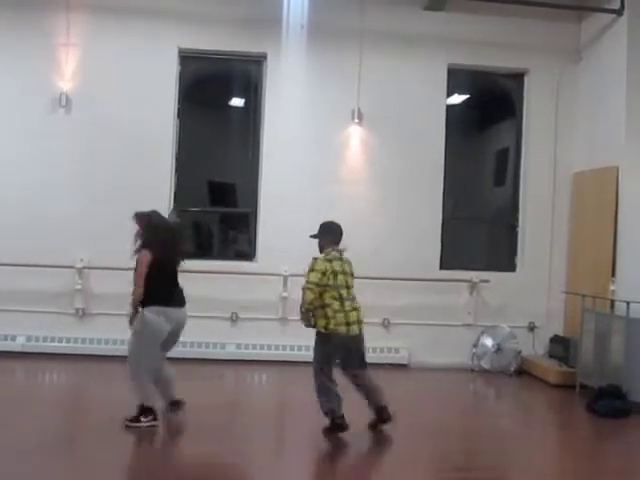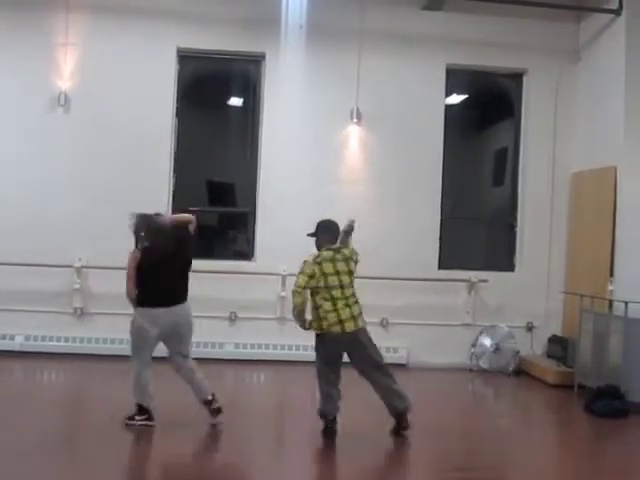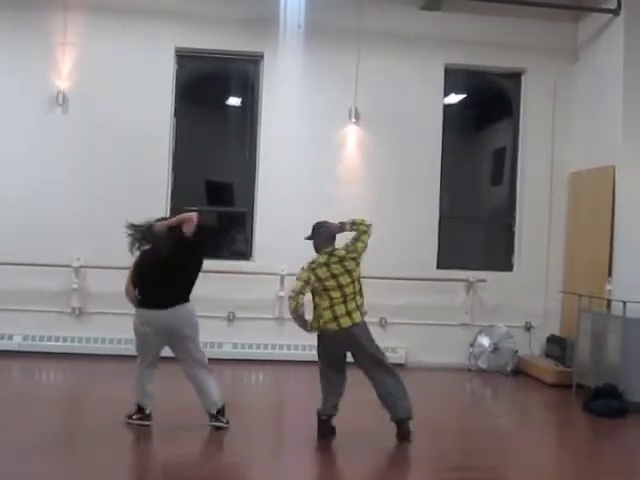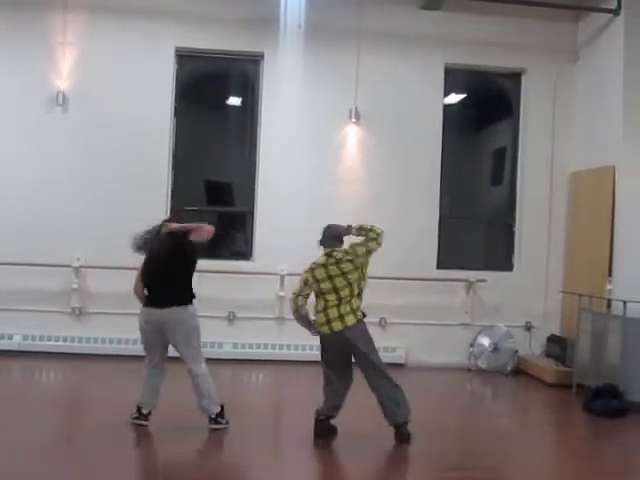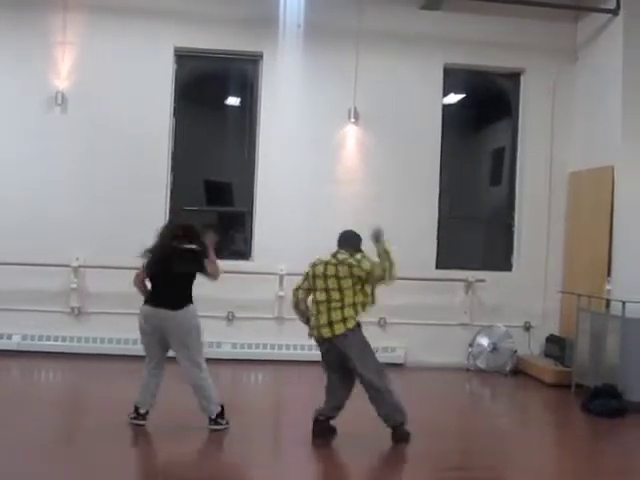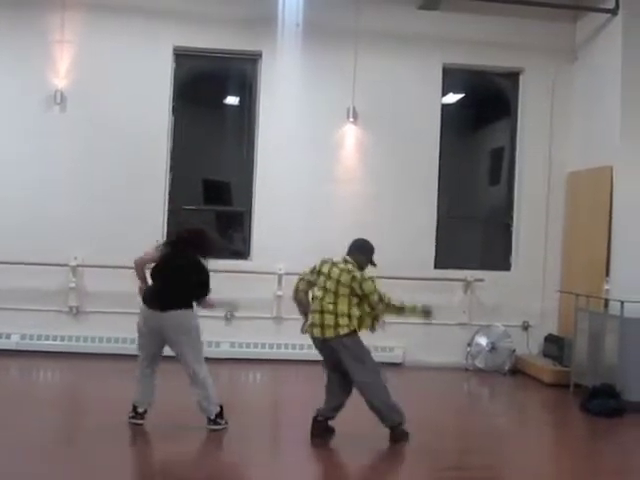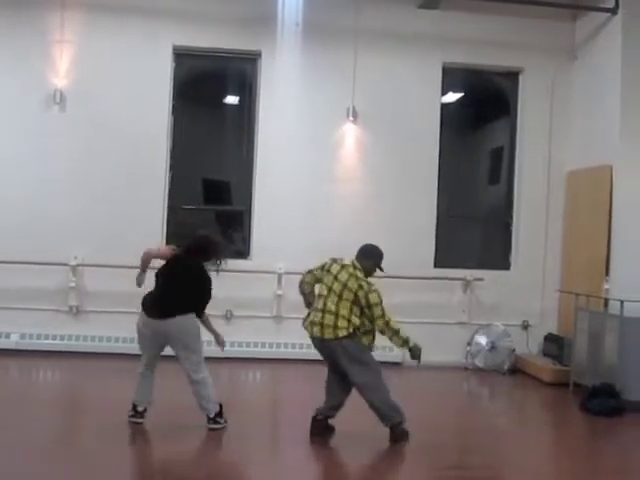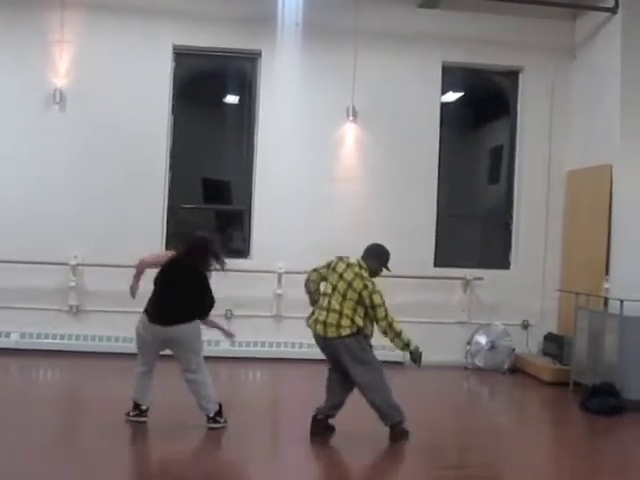
dt=0.1s
person 1, frame 1
left shoulder: (319, 262)
right shoulder: (344, 261)
left elbow: (310, 293)
left wrist: (306, 316)
left hip: (331, 328)
right hip: (353, 326)
left knee: (322, 372)
right knee: (356, 369)
left ankle: (336, 418)
right ankle: (380, 409)
person 1, frame 2
left shoulder: (312, 264)
right shoulder: (349, 256)
left elbow: (298, 296)
left wrist: (302, 320)
right wrist: (346, 235)
left hip: (328, 329)
right hip: (355, 324)
left knee: (328, 375)
right knee: (375, 370)
left ankle: (329, 421)
right ankle: (400, 413)
person 1, frame 3
left shoulder: (311, 269)
right shoulder: (350, 254)
left elbow: (295, 302)
right elbow: (365, 228)
left wrist: (305, 324)
right wrist: (343, 226)
left hip: (328, 329)
right hip: (354, 324)
left knee: (332, 376)
right knee: (380, 370)
left ankle: (325, 420)
right ankle: (402, 420)
person 1, frame 4
left shoulder: (313, 269)
right shoulder: (352, 256)
left elbow: (297, 303)
right elbow: (376, 235)
left wrist: (310, 325)
right wrist: (349, 229)
left hip: (327, 331)
right hip: (352, 326)
left knee: (336, 377)
right knee: (377, 374)
left ankle: (324, 420)
right ankle: (400, 424)
person 1, frame 5
left shoulder: (316, 267)
right shoulder: (356, 264)
left elbow: (298, 297)
right elbow: (387, 272)
left wrist: (309, 319)
right wrist: (380, 243)
left hip: (322, 333)
right hip: (346, 332)
left knee: (338, 375)
right knee: (372, 376)
left ankle: (323, 421)
right ankle: (397, 425)
person 1, frame 6
left shoulder: (324, 265)
right shoulder: (358, 277)
left elbow: (300, 288)
right elbow: (383, 304)
left wrist: (308, 315)
right wrist: (415, 310)
left hip: (317, 333)
right hip: (341, 334)
left knee: (339, 377)
right knee: (367, 377)
left ankle: (322, 420)
right ankle: (395, 425)
person 1, frame 7
left shoulder: (332, 265)
right shoulder: (365, 287)
left elbow: (305, 281)
right elbow: (382, 322)
left wrist: (313, 307)
right wrist: (408, 344)
left hip: (316, 332)
right hip: (340, 335)
left knee: (339, 375)
right knee: (369, 376)
left ankle: (322, 418)
right ankle: (395, 424)
person 1, frame 8
left shoulder: (337, 263)
right shoulder: (368, 287)
left elbow: (311, 279)
right elbow: (385, 323)
left wrist: (318, 305)
right wrist: (410, 347)
left hip: (320, 330)
right hip: (344, 334)
left knee: (341, 373)
right knee: (371, 376)
left ankle: (322, 417)
right ankle: (396, 424)
person 2, frame 1
left shoulder: (147, 253)
right shoulder: (169, 247)
left elbow: (139, 290)
left wrist: (134, 311)
left hip: (156, 313)
right hip: (177, 310)
left knee: (138, 361)
right knee: (153, 359)
left ankle: (148, 412)
right ankle: (171, 400)
person 2, frame 2
left shoulder: (139, 255)
right shoulder: (180, 244)
left elbow: (130, 290)
right elbow: (191, 219)
left wrist: (139, 307)
right wrist: (167, 220)
left hip: (149, 314)
right hip: (179, 311)
left knee: (142, 363)
right knee: (182, 359)
left ankle: (144, 411)
right ankle: (210, 401)
person 2, frame 3
left shoulder: (142, 257)
right shoulder: (181, 245)
left elbow: (129, 292)
right elbow: (193, 216)
right wrist: (167, 223)
left hip: (148, 315)
right hip: (180, 313)
left knee: (146, 364)
right knee: (197, 364)
left ankle: (143, 412)
right ankle: (216, 412)
person 2, frame 4
left shoulder: (151, 258)
right shoulder: (184, 248)
left elbow: (138, 290)
right elbow: (209, 230)
right wrist: (180, 227)
left hip: (152, 315)
right hip: (181, 314)
left knee: (154, 366)
right knee: (196, 366)
left ankle: (143, 411)
right ankle: (215, 414)
person 2, frame 5
left shoulder: (157, 254)
right shoulder: (194, 255)
left elbow: (138, 281)
right elbow: (214, 273)
right wrist: (209, 250)
left hip: (151, 313)
right hip: (180, 316)
left knee: (154, 365)
right knee: (196, 368)
left ankle: (141, 410)
right ankle: (215, 414)
person 2, frame 6
left shoulder: (166, 252)
right shoulder: (199, 269)
left elbow: (139, 262)
right elbow: (202, 302)
left wrist: (144, 285)
left hip: (150, 314)
right hip: (180, 317)
left knee: (147, 365)
right knee: (197, 368)
left ankle: (139, 410)
right ankle: (214, 415)
person 2, frame 7
left shoulder: (177, 255)
right shoulder: (203, 278)
left elbow: (148, 253)
right elbow: (199, 313)
left wrist: (140, 275)
right wrist: (215, 333)
left hip: (150, 320)
right hip: (182, 325)
left knee: (147, 366)
right knee: (197, 370)
left ankle: (138, 408)
right ankle: (214, 414)
person 2, frame 8
left shoulder: (173, 260)
right shoulder: (202, 282)
left elbow: (142, 263)
right elbow: (202, 316)
left wrist: (135, 282)
right wrist: (222, 328)
left hip: (152, 325)
right hip: (184, 329)
left knee: (144, 366)
right knee: (195, 371)
left ankle: (139, 408)
right ankle: (213, 414)
